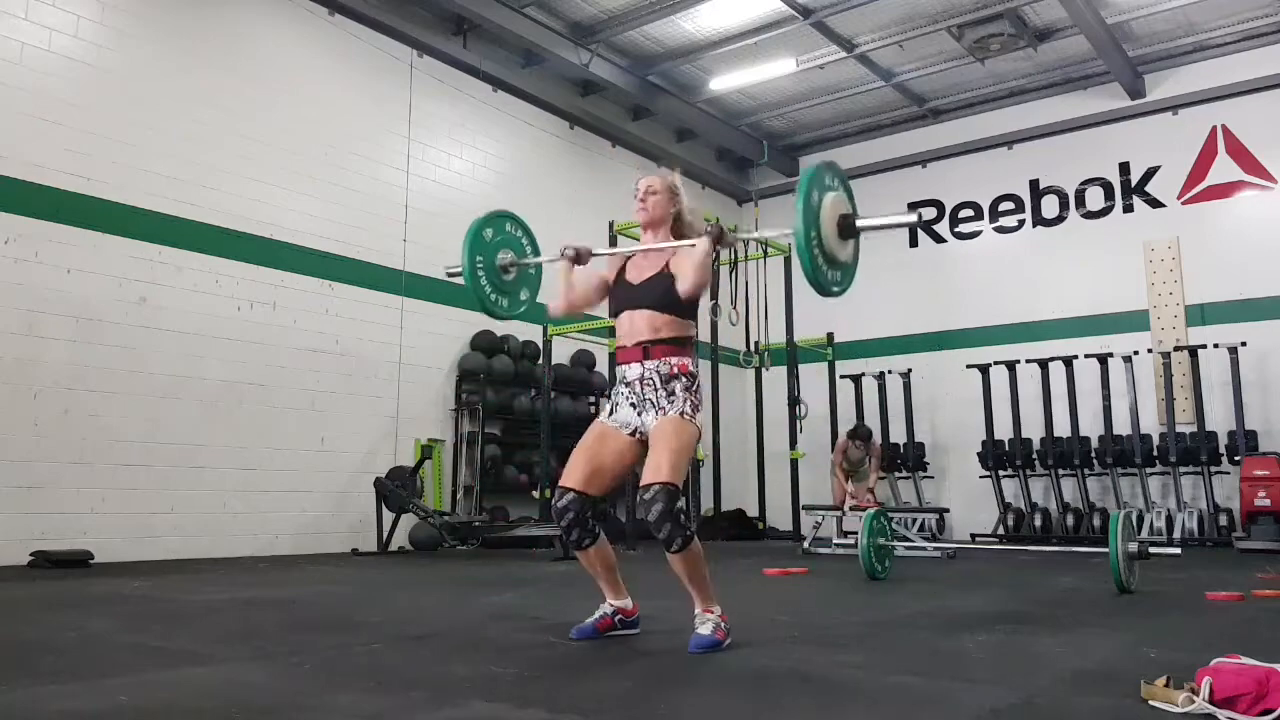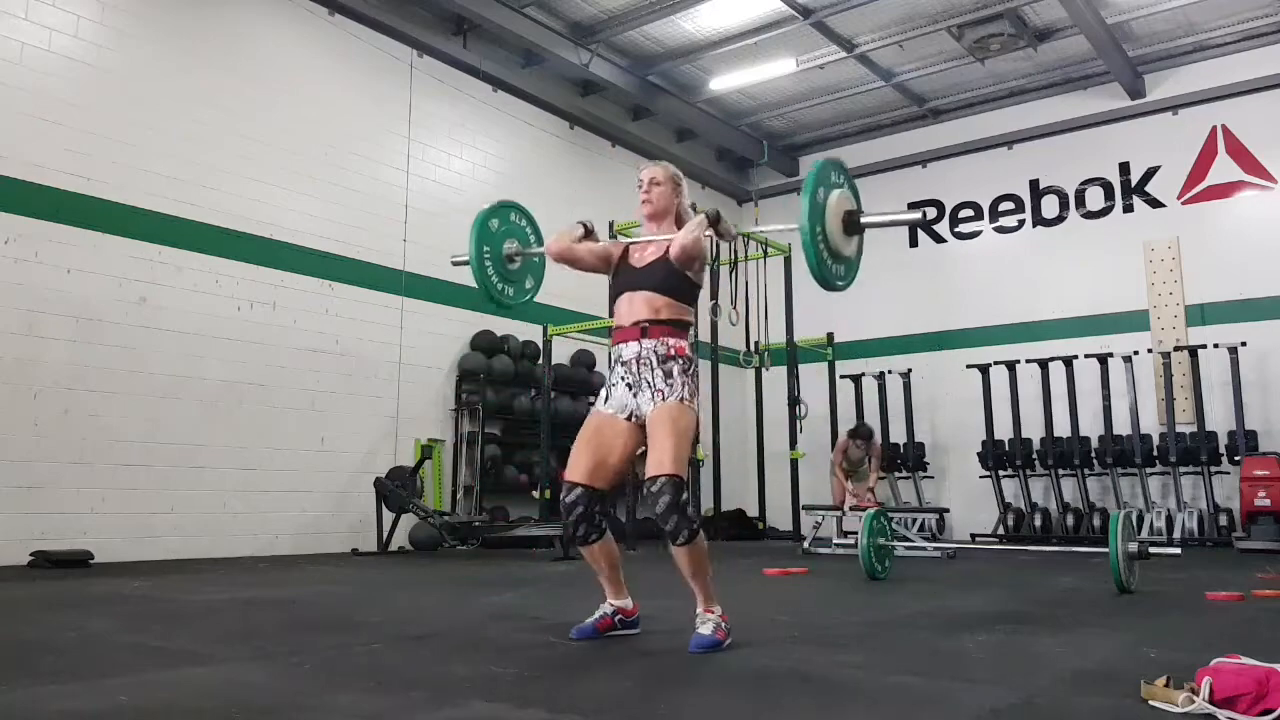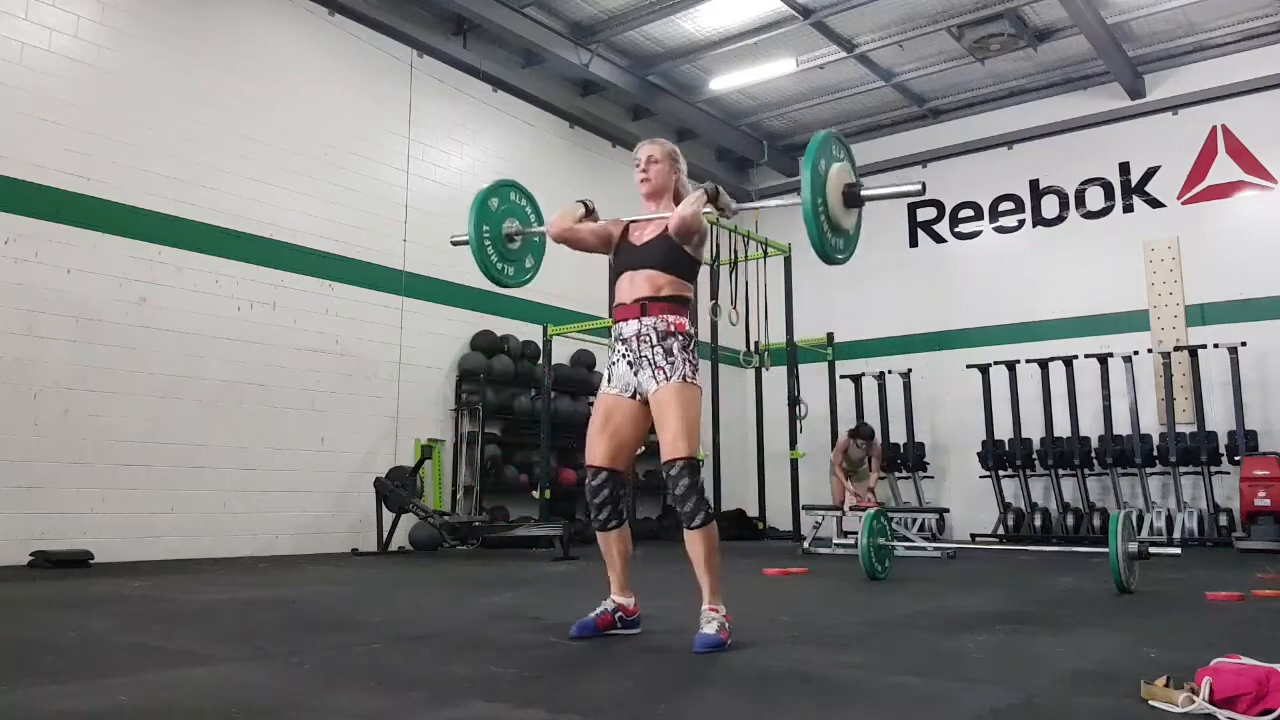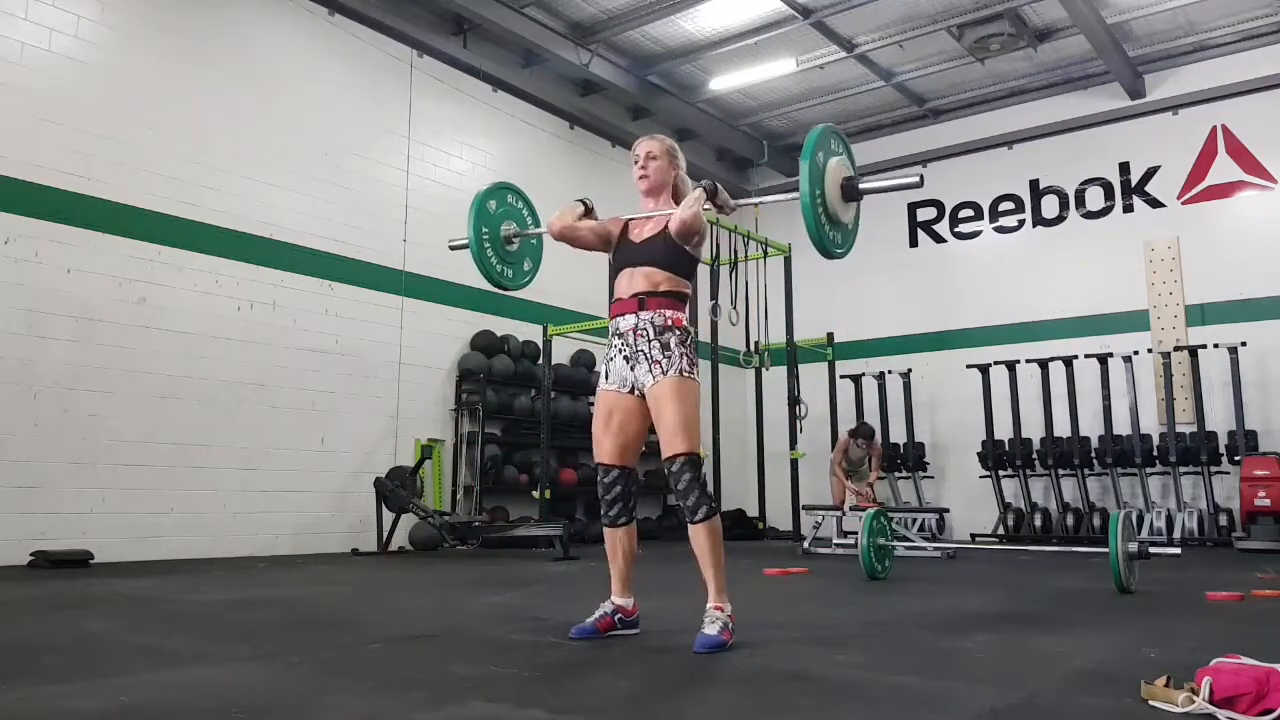
dt=0.1s
person 1, frame 1
left shoulder: (684, 253)
right shoulder: (620, 266)
left elbow: (689, 286)
right elbow: (562, 306)
left wrist: (708, 245)
right wrist: (574, 263)
left hip: (671, 388)
right hip: (624, 391)
left knee: (657, 502)
right knee: (568, 502)
left ankle: (709, 614)
right ankle: (620, 606)
person 1, frame 2
left shoulder: (690, 244)
right shoulder: (621, 251)
left elbow: (683, 248)
right elbow: (558, 250)
left wrist: (709, 223)
right wrist: (583, 230)
left hip: (668, 369)
right hip: (621, 374)
left knee: (665, 494)
right knee: (576, 497)
left ankle: (709, 612)
right ankle: (620, 606)
person 1, frame 3
left shoulder: (688, 224)
right shoulder: (620, 231)
left elbow: (681, 223)
right elbow: (558, 231)
left wrist: (707, 197)
right wrist: (583, 209)
left hip: (668, 348)
right hip: (622, 354)
left knee: (681, 477)
right knee: (599, 482)
left ankle: (714, 609)
right ankle: (622, 604)
person 1, frame 4
left shoulder: (688, 220)
right shoulder: (619, 228)
left elbow: (682, 223)
right elbow: (559, 229)
left wrist: (706, 195)
right wrist: (582, 207)
left hip: (665, 342)
right hip: (619, 348)
left knee: (684, 473)
right knee: (612, 482)
left ankle: (718, 609)
right ankle: (622, 605)
